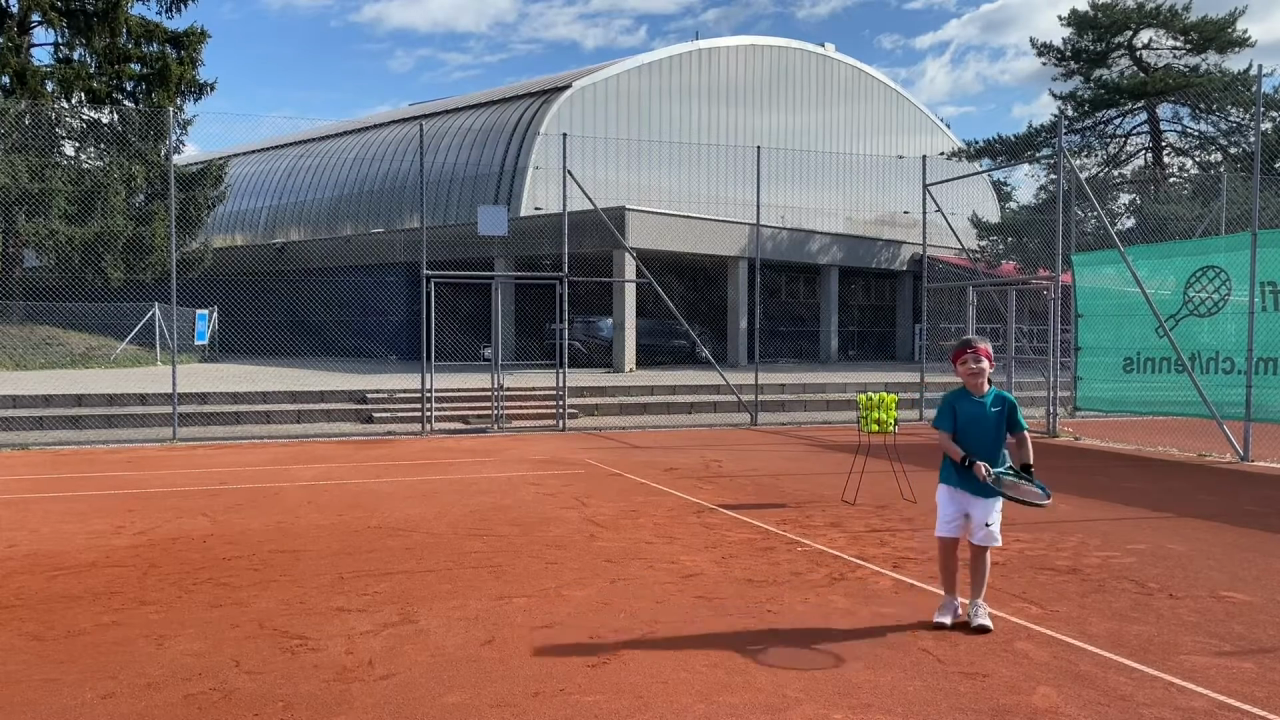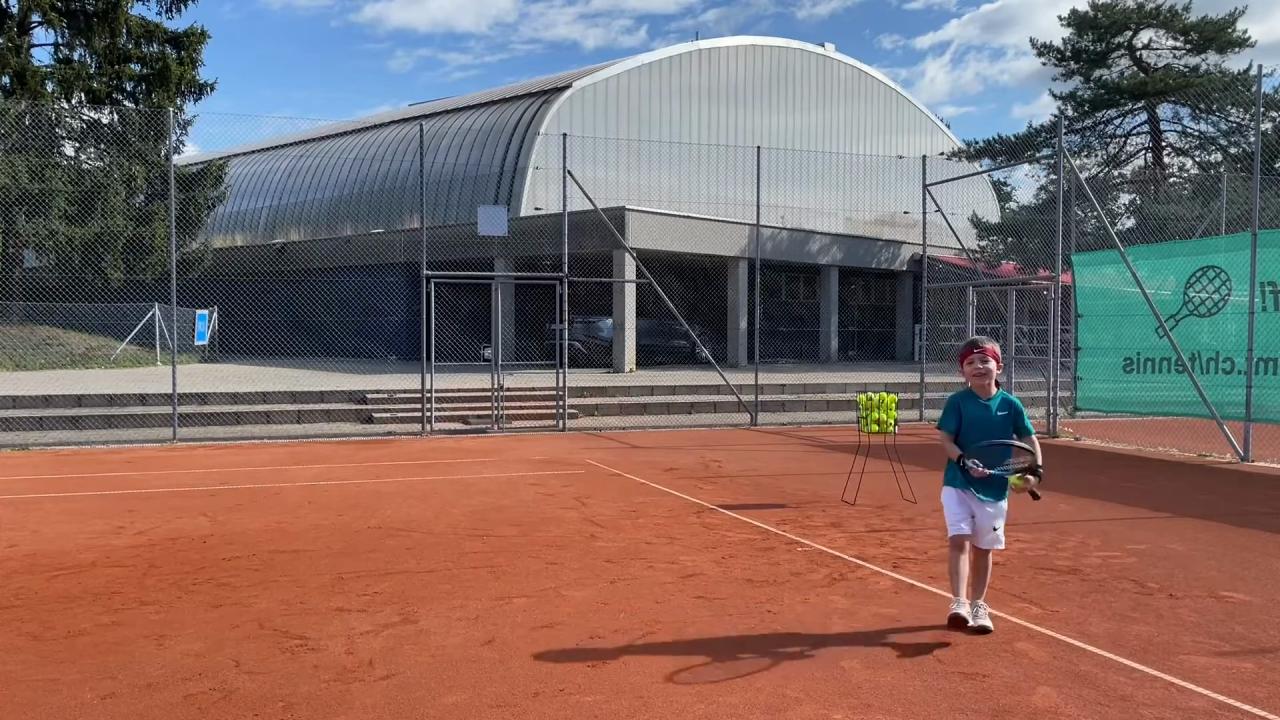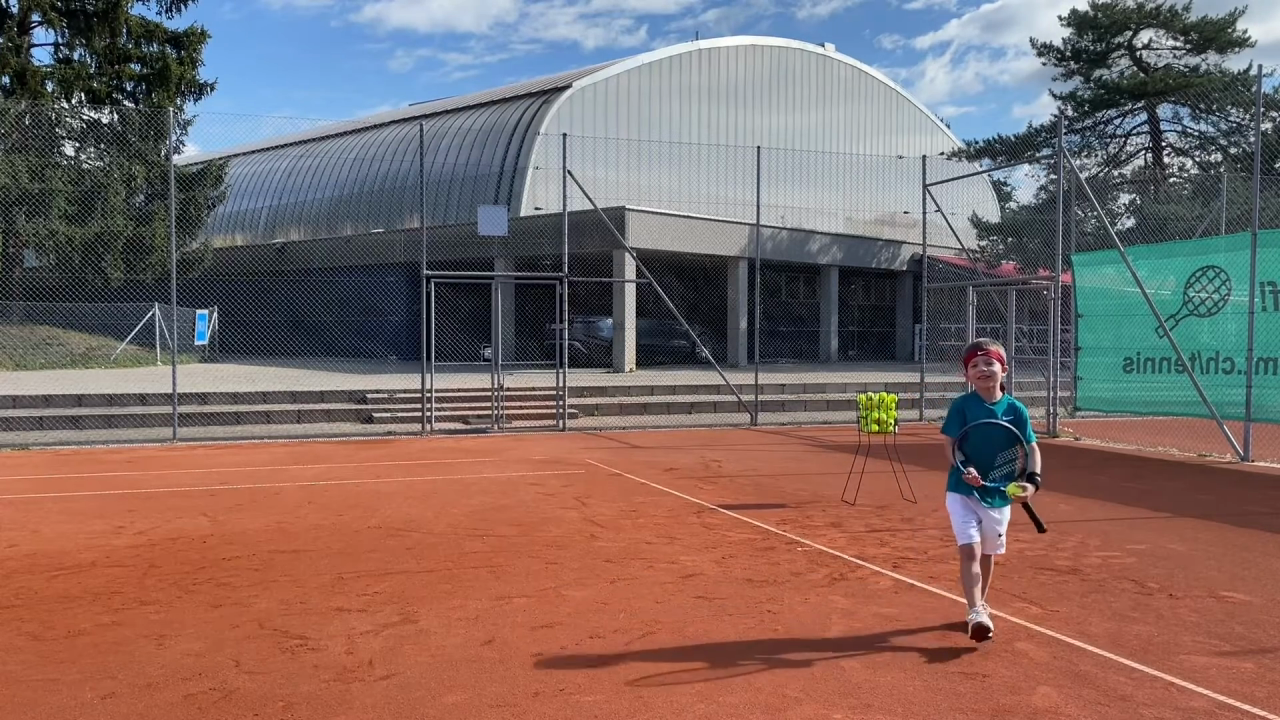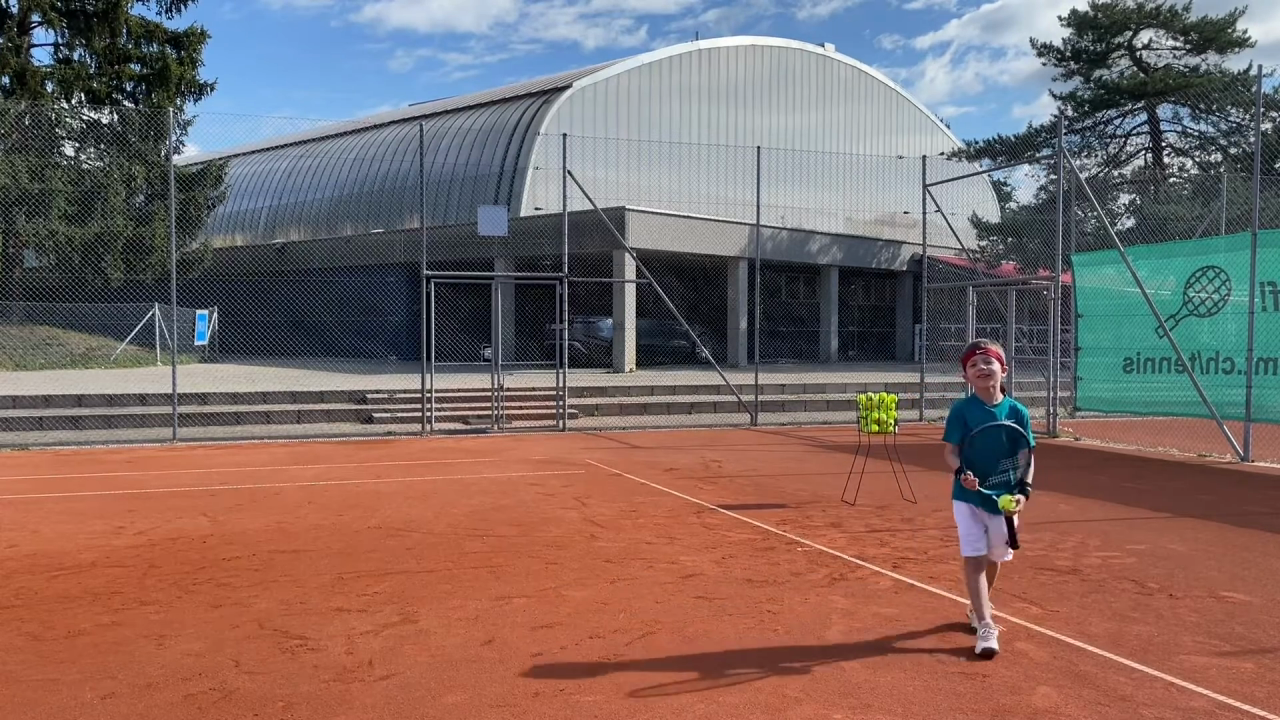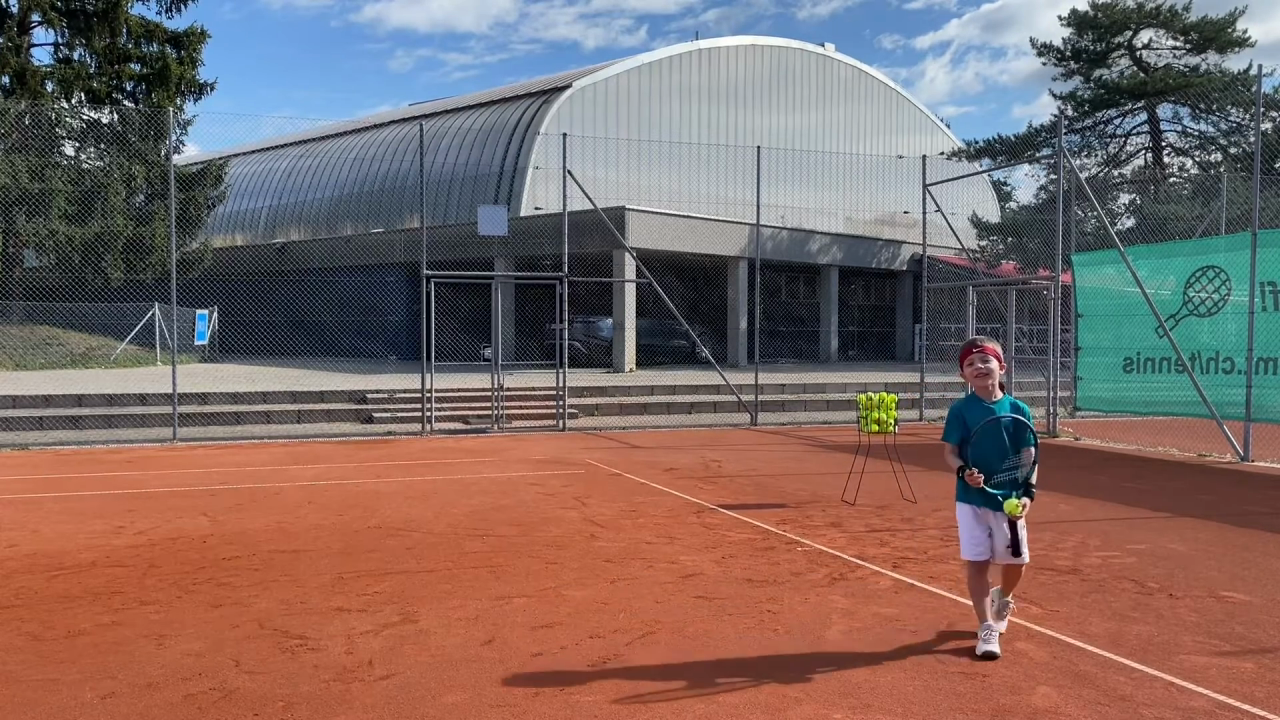
dt=0.2s
person 1, frame 1
left shoulder: (1005, 401)
right shoulder: (952, 400)
left elbow: (1021, 437)
right elbow: (945, 440)
left wrist: (1026, 469)
right wrist: (970, 463)
left hip: (989, 489)
right hip: (954, 483)
left knee: (981, 547)
right knee: (947, 542)
left ankle: (977, 605)
right ankle: (950, 602)
person 1, frame 2
left shoulder: (1011, 405)
right shoulder: (957, 402)
left elbow: (1030, 442)
right elbow: (947, 441)
left wrist: (1034, 472)
right wrist: (965, 462)
left hip: (995, 490)
right hip: (959, 485)
left knee: (983, 549)
right knee: (960, 541)
left ankle: (978, 605)
right ankle: (959, 605)
person 1, frame 3
left shoulder: (1016, 410)
right shoulder: (961, 406)
left elbow: (1031, 449)
right elbow: (950, 445)
left wrist: (1032, 480)
right wrist: (963, 469)
left hip: (998, 494)
right hip: (963, 491)
left knee: (987, 553)
right knee: (970, 550)
left ankle: (978, 605)
right ankle: (978, 612)
person 1, frame 4
left shoulder: (1018, 412)
right shoulder: (961, 410)
right elbow: (950, 452)
left wrist: (1023, 491)
right wrist: (961, 474)
right hip: (969, 498)
left knee: (995, 559)
right knee: (975, 560)
left ankle: (978, 608)
right ankle: (986, 626)
person 1, frame 5
left shoulder: (1019, 410)
right shoulder: (960, 410)
right elbow: (950, 453)
left wrist: (1027, 492)
right wrist: (964, 472)
left hip: (1008, 501)
right hip: (972, 500)
left knee: (1016, 562)
right knee: (977, 564)
left ankle: (1002, 597)
right ankle: (987, 628)
